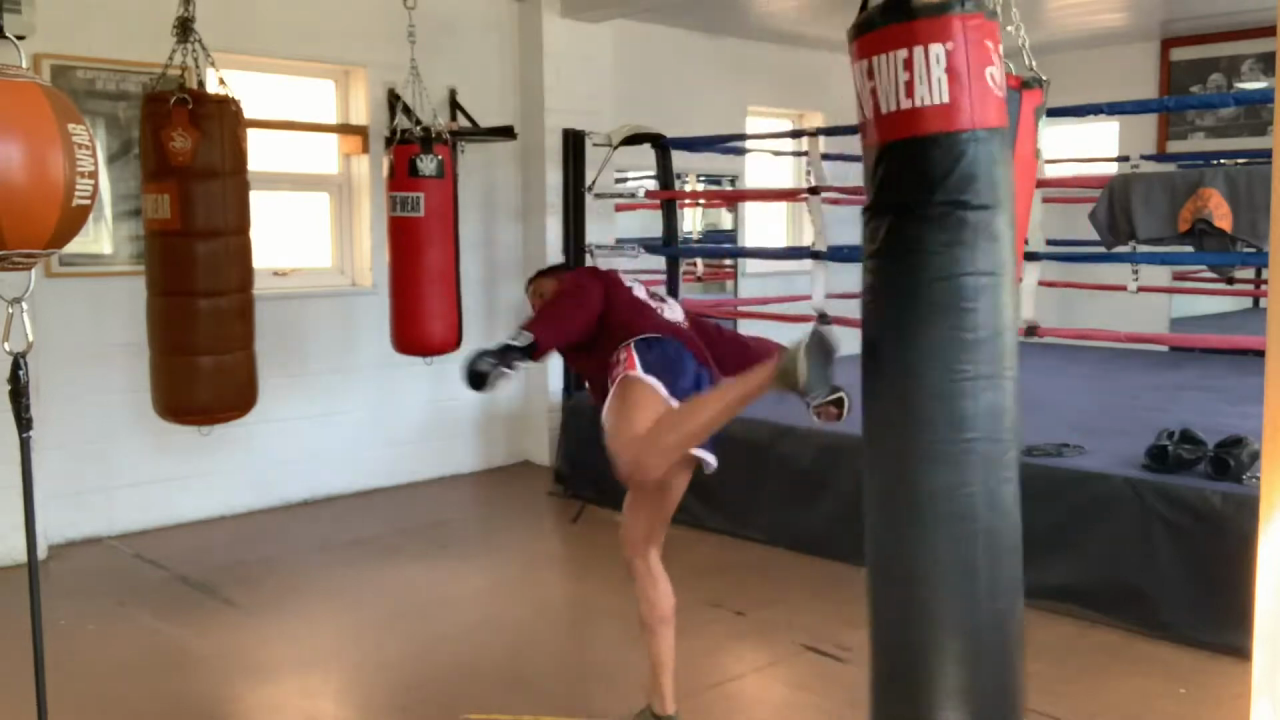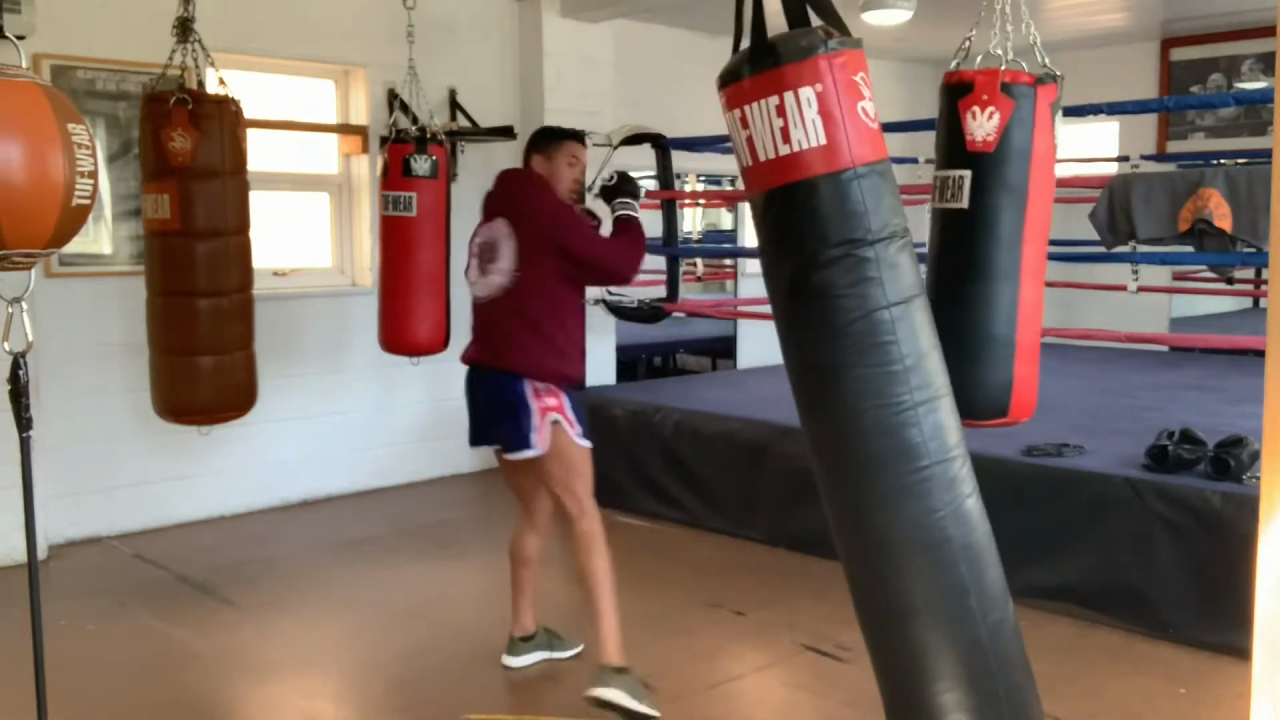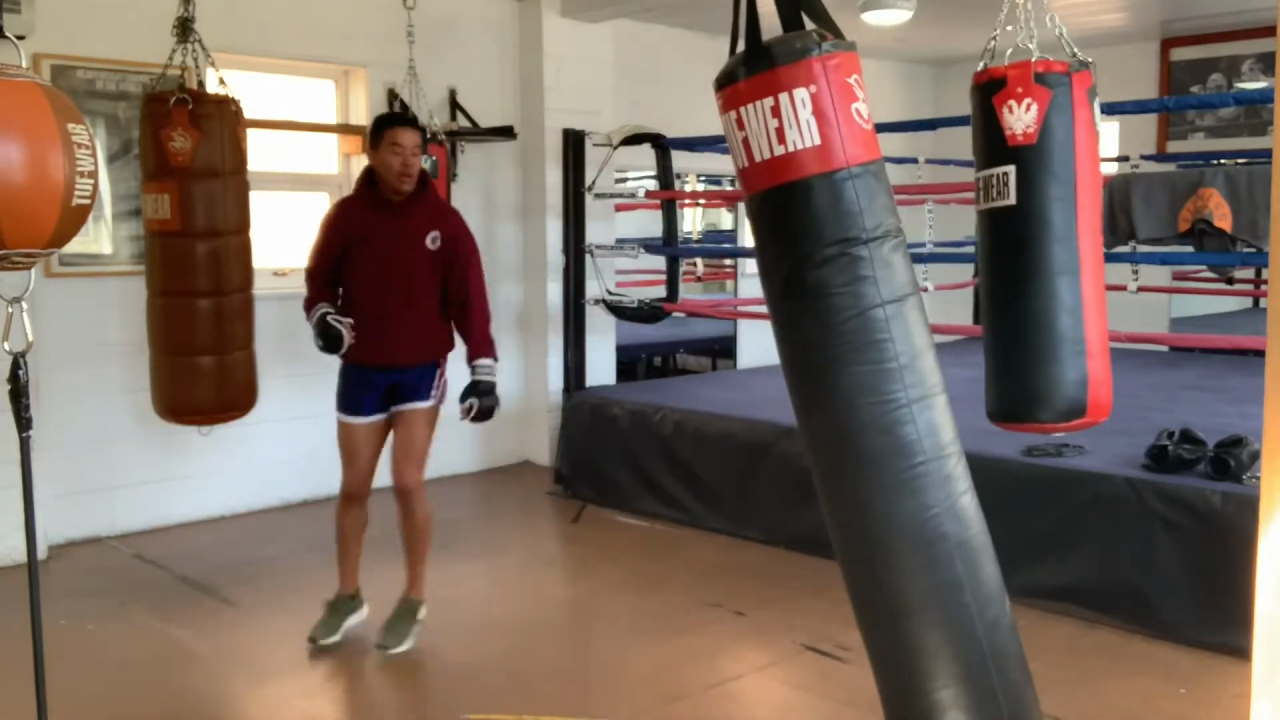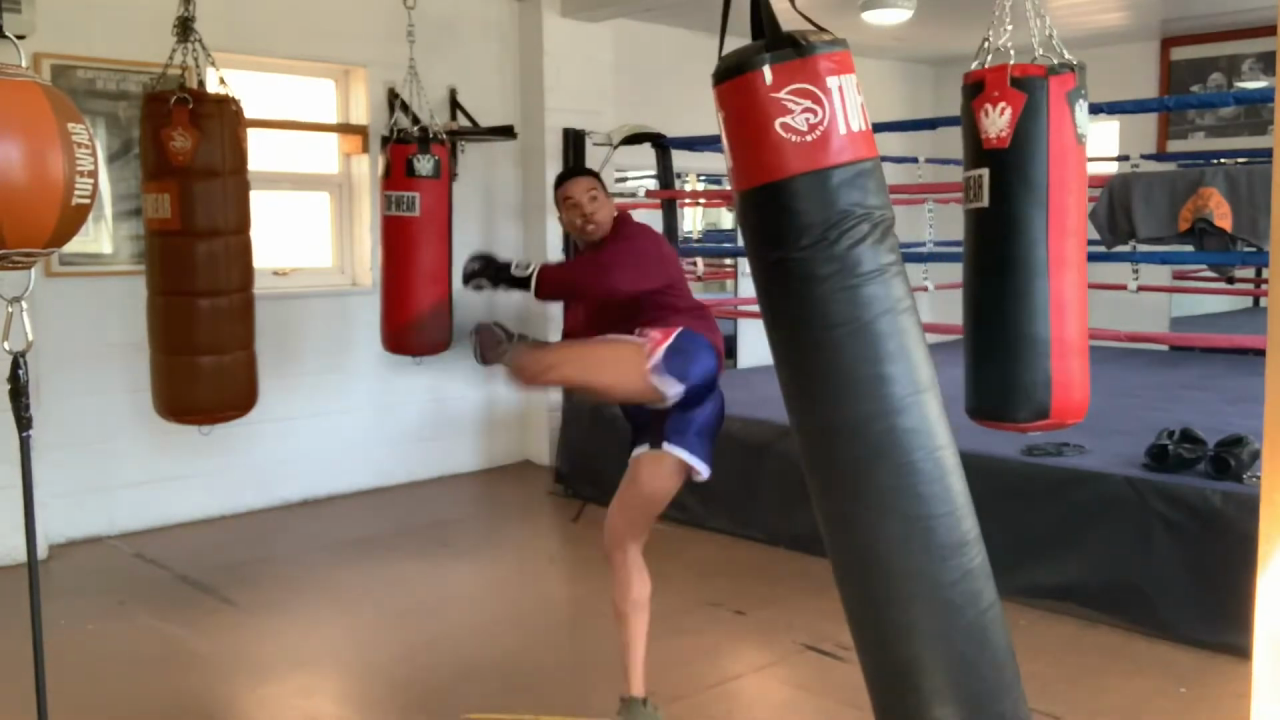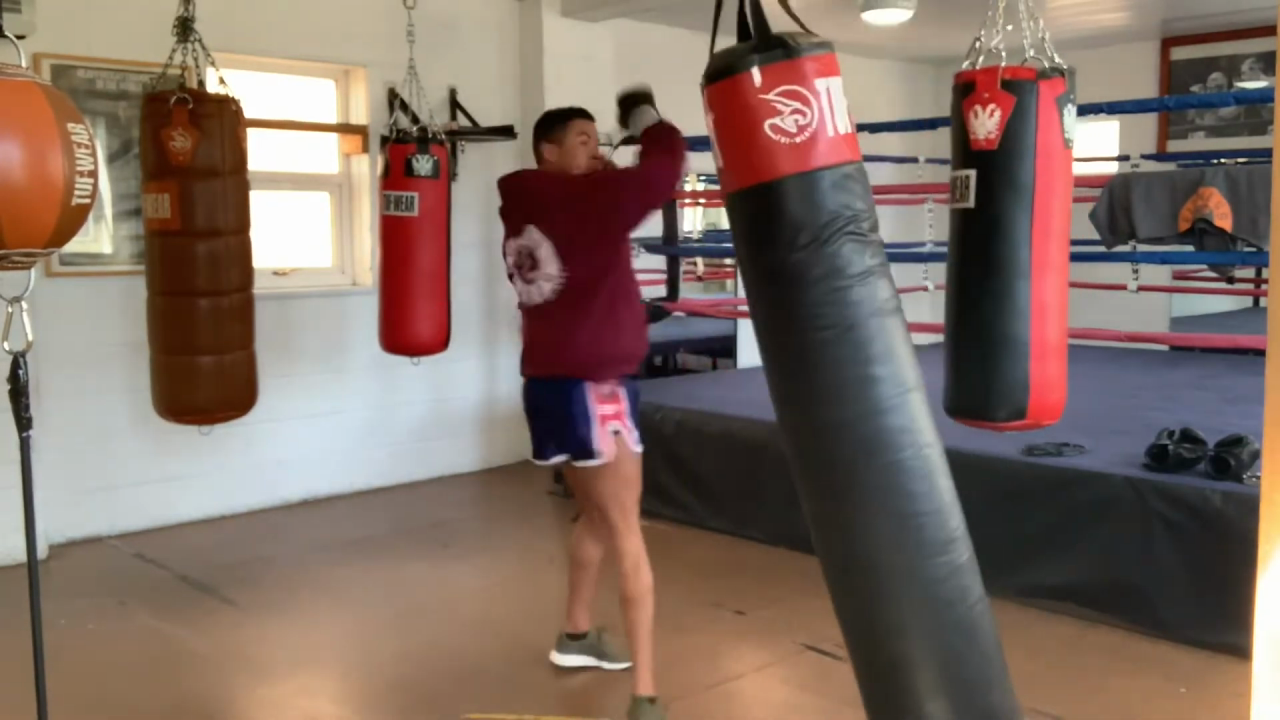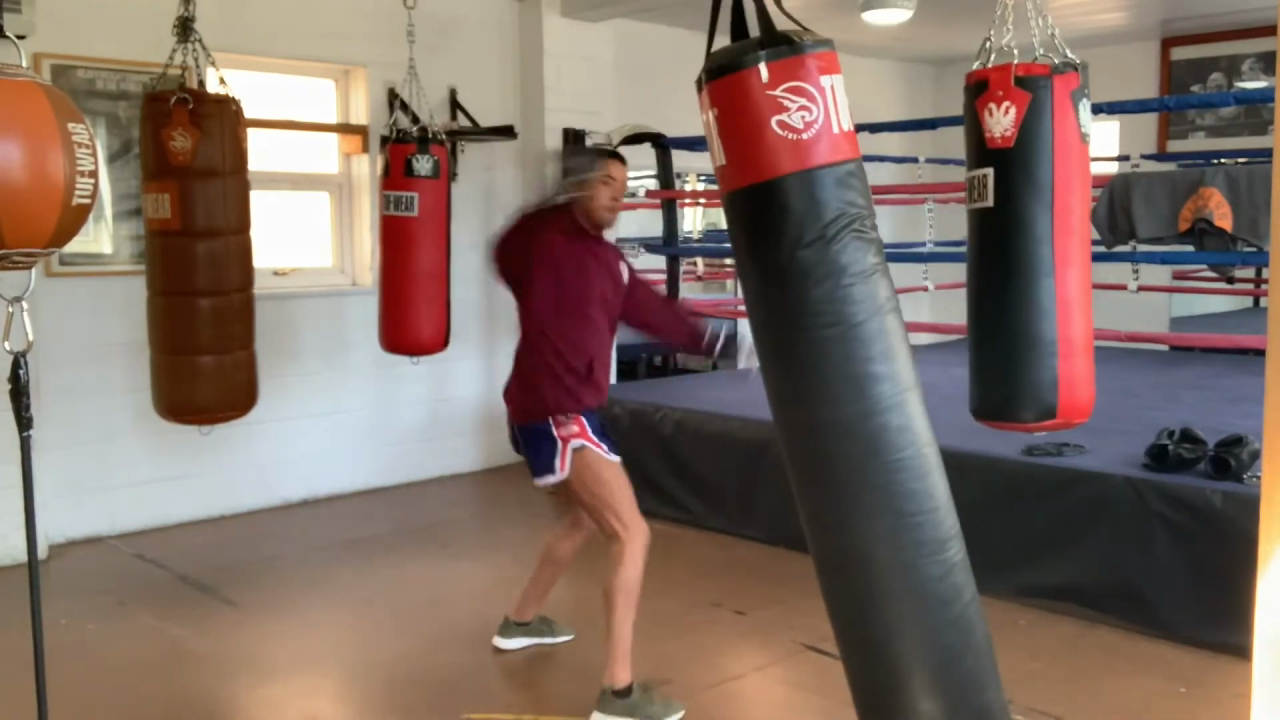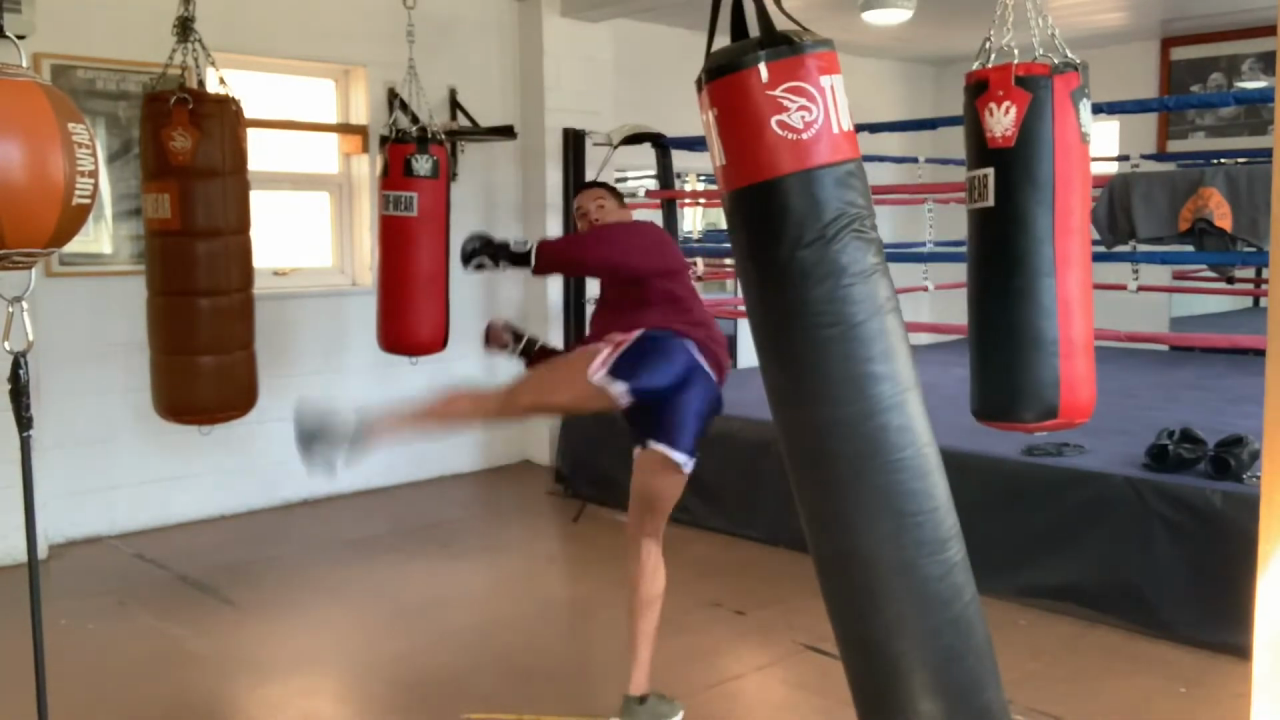
dt=0.7s
person 1, frame 1
left shoulder: (578, 285)
right shoulder: (649, 303)
left elbow: (574, 310)
right elbow: (737, 346)
left wrist: (516, 346)
right wrist: (820, 392)
left hip: (647, 363)
right hip: (696, 379)
left knee: (642, 467)
right knee: (640, 552)
left ankle: (789, 368)
person 1, frame 2
left shoulder: (497, 221)
right shoulder: (553, 216)
right elbow: (619, 265)
right wrist: (626, 206)
left hip: (490, 378)
right hip: (535, 384)
left knee: (535, 513)
right knee: (584, 518)
left ankle: (523, 634)
right ankle: (614, 667)
person 1, frame 3
left shoulder: (444, 220)
right shoulder: (347, 216)
left elbow: (470, 299)
right elbow: (322, 277)
left wrist: (482, 372)
right wrist: (328, 317)
left hip: (422, 368)
right hip: (364, 367)
left knee: (408, 483)
right knee: (354, 489)
left ankle: (413, 597)
right ankle: (346, 597)
person 1, frame 4
left shoulder: (636, 243)
right shoulder: (586, 303)
left elbow: (608, 282)
right elbow: (593, 350)
left wrist: (521, 276)
right wrist: (520, 342)
left hip: (675, 348)
right hip: (677, 411)
left knee: (544, 366)
right knee: (620, 541)
person 1, frame 5
left shoulder: (523, 223)
right shoulder: (572, 203)
right elbow: (668, 162)
left wrist: (625, 187)
right wrist: (644, 117)
left hip: (552, 385)
right hip: (590, 386)
left knee: (601, 513)
right knee: (625, 533)
left ankle: (575, 634)
person 1, frame 6
left shoulder: (609, 260)
right shoulder: (547, 243)
left elbow: (653, 314)
right elbow: (517, 258)
left wrist: (709, 341)
right wrist: (554, 198)
left hip: (572, 411)
right hip: (553, 415)
left knee: (584, 519)
right knee: (632, 536)
left ankle: (519, 621)
person 1, frame 7
left shoulder: (644, 241)
right shoulder: (632, 281)
left elbow: (614, 253)
left wrist: (522, 252)
right wrist: (527, 349)
left hip: (653, 347)
right hip: (699, 389)
left knee: (506, 403)
right knee: (646, 538)
left ankle: (361, 433)
